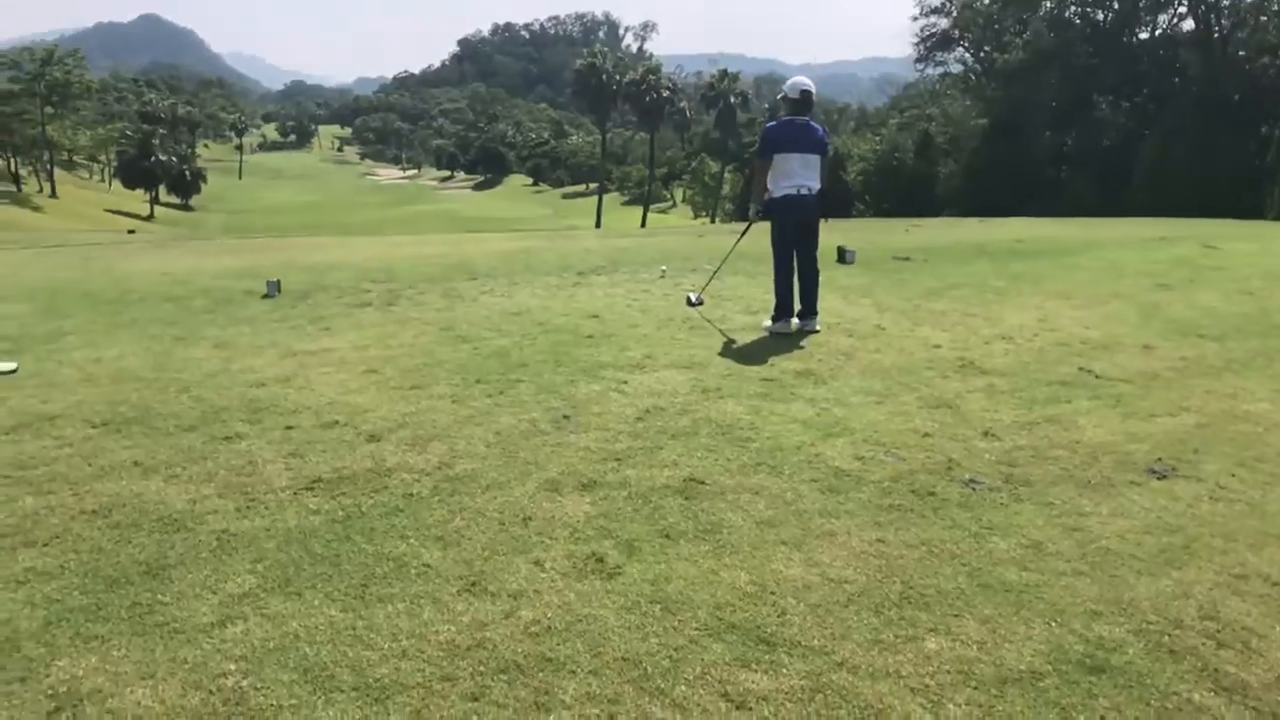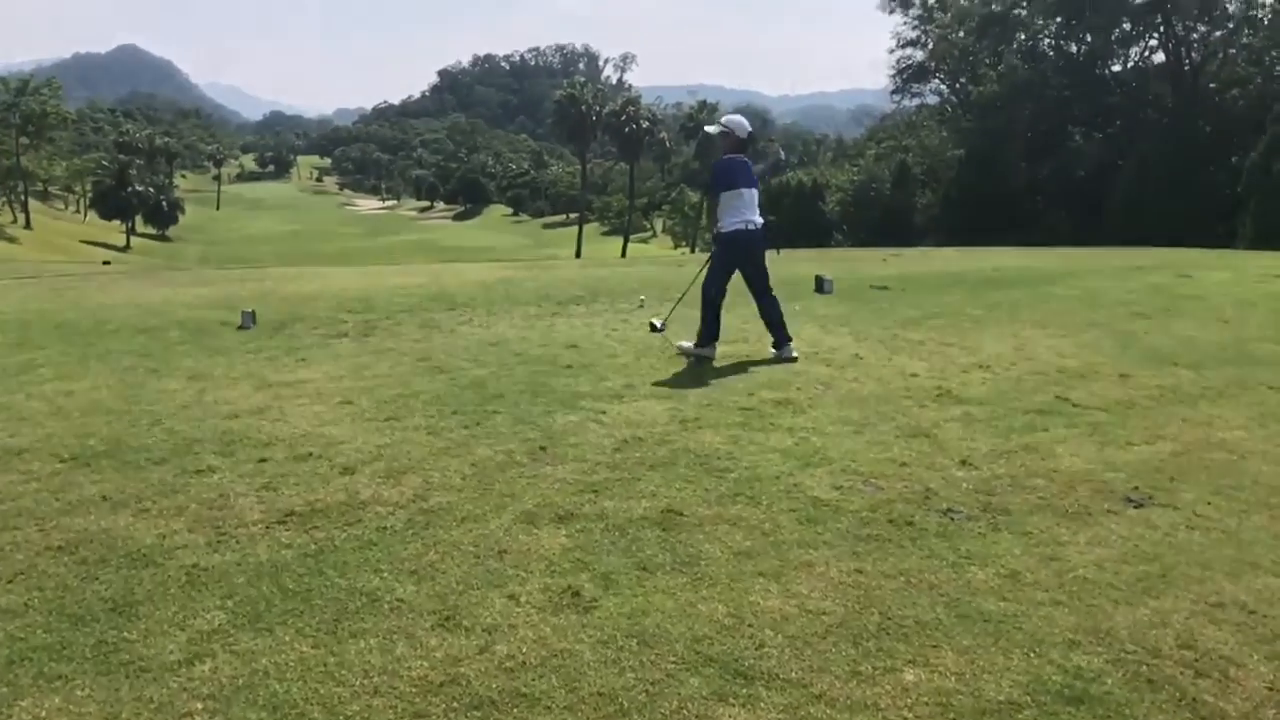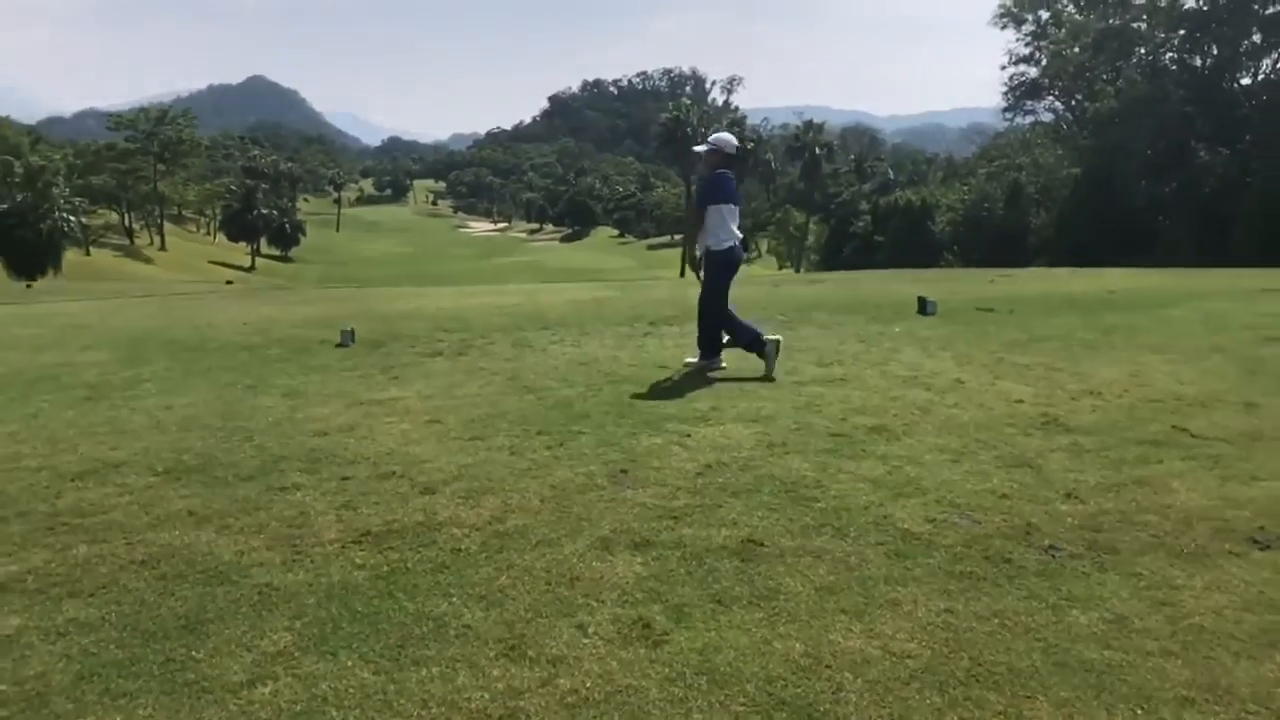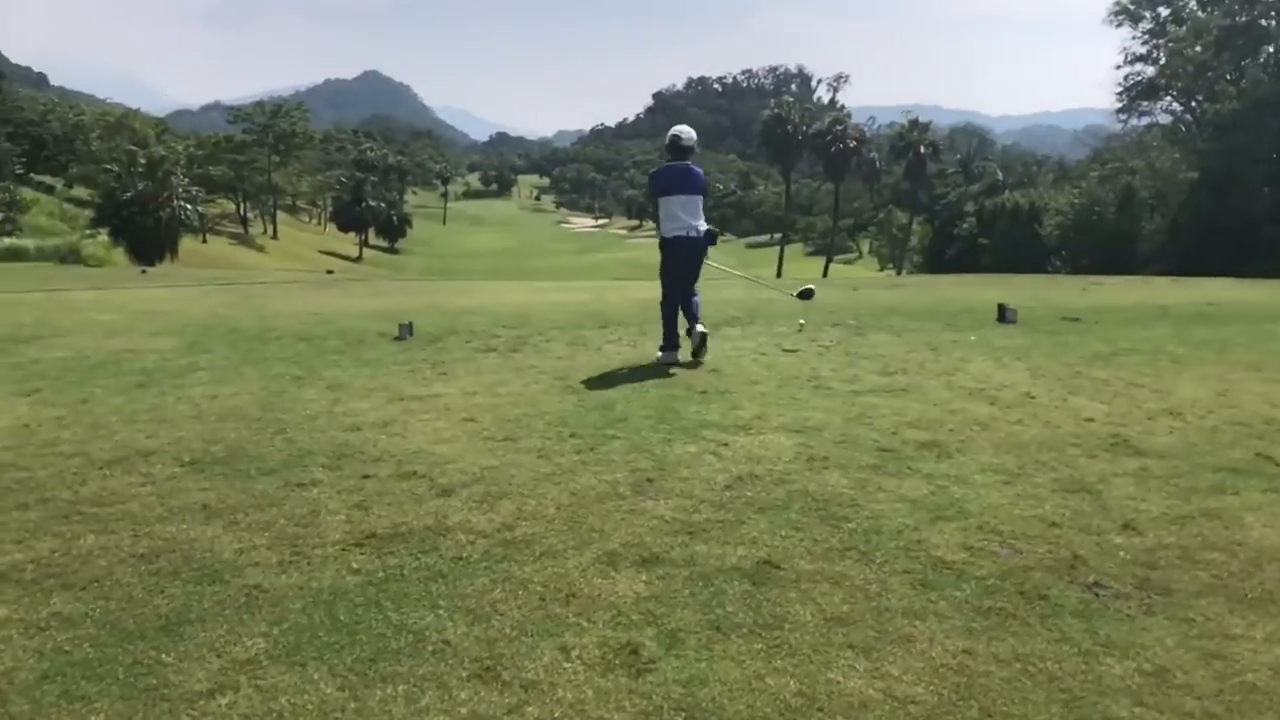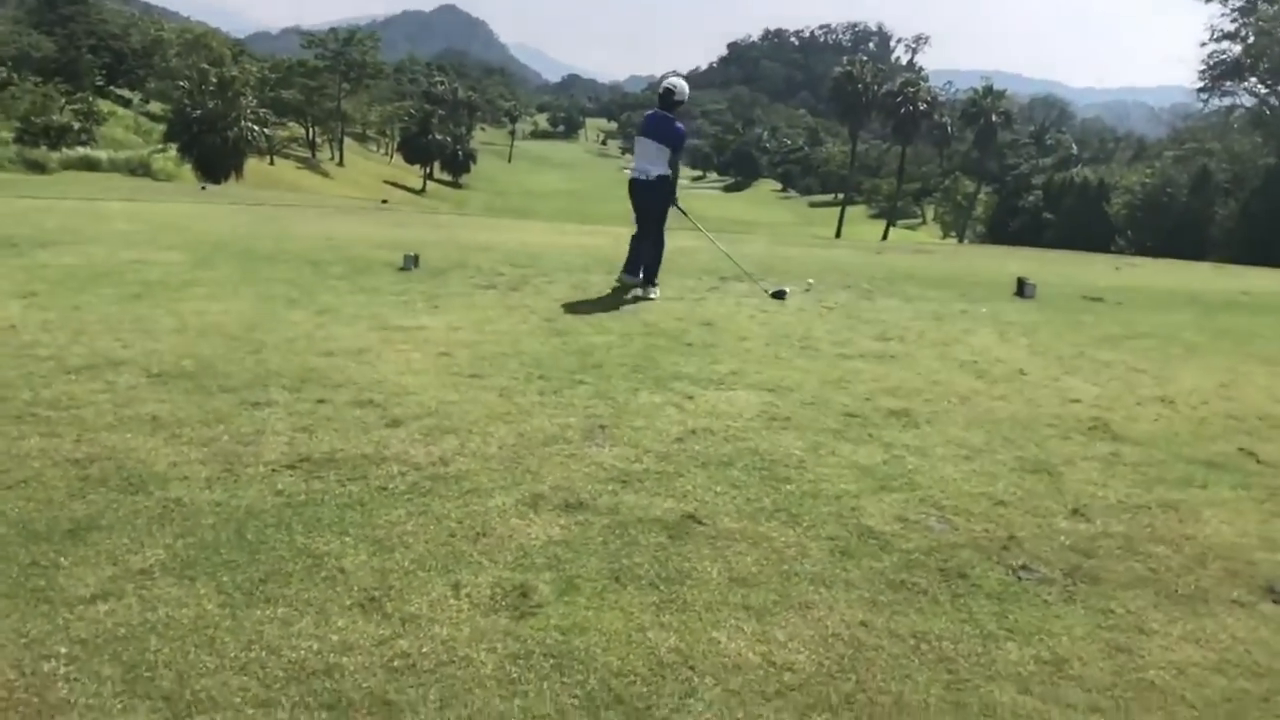
dt=0.7s
person 1, frame 1
left shoulder: (773, 131)
right shoulder: (819, 133)
left elbow: (761, 172)
right elbow: (823, 174)
left wrist: (755, 203)
left hip: (783, 202)
right hip: (810, 201)
left knee: (783, 262)
right knee: (808, 260)
left ankle: (783, 318)
right ankle: (809, 317)
person 1, frame 2
left shoulder: (719, 168)
right shoulder: (747, 167)
left elbow: (713, 209)
left wrist: (718, 234)
left hip: (730, 238)
right hip: (754, 235)
left knee: (712, 291)
right knee: (762, 292)
left ankle: (706, 344)
right ankle: (784, 345)
person 1, frame 3
left shoulder: (710, 182)
right shoulder: (730, 182)
left elbow: (697, 220)
left wrist: (691, 250)
right wrist: (701, 249)
left hip: (719, 254)
right hip: (729, 250)
left knee: (717, 310)
right knee: (709, 305)
left ankle: (763, 343)
right ankle: (710, 356)
person 1, frame 4
left shoulder: (657, 176)
right shoulder: (699, 176)
left elbow: (658, 212)
right elbow: (700, 207)
left hip: (673, 241)
right hip: (698, 239)
left knee: (671, 297)
right knee: (689, 291)
left ankle: (671, 349)
right ankle: (697, 327)
person 1, frame 5
left shoulder: (646, 119)
right shoulder: (677, 130)
left elbow: (644, 152)
right elbow: (673, 165)
right wrist: (672, 192)
left hip: (637, 182)
right hip: (659, 185)
left knee: (643, 230)
right knee: (655, 236)
left ankle: (630, 273)
right ankle: (649, 284)
